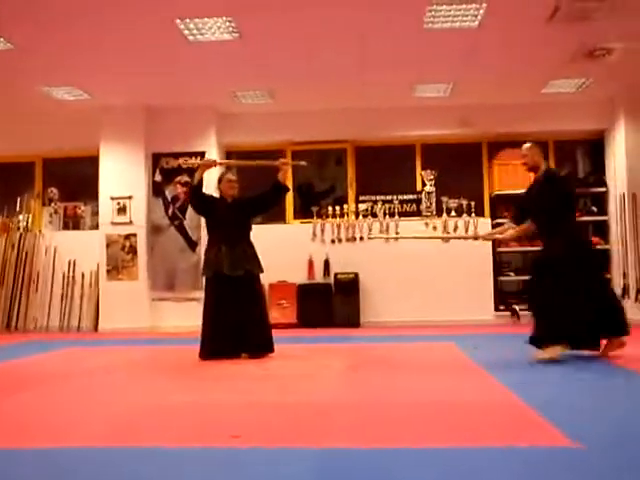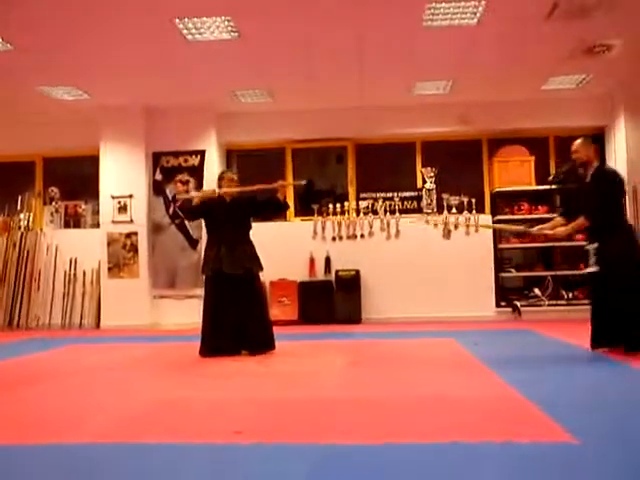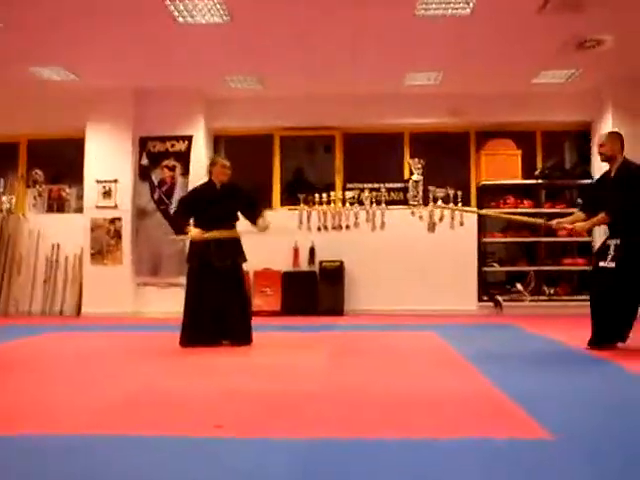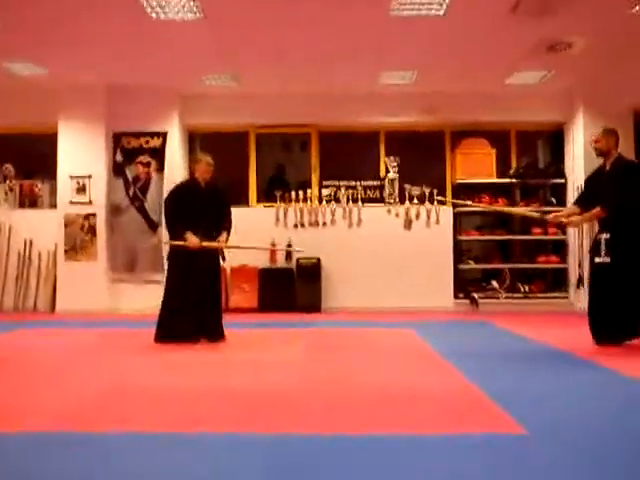
dt=0.2s
person 1, frame 1
left shoulder: (555, 181)
right shoulder: (536, 186)
left elbow: (542, 217)
right elbow: (521, 215)
left wrist: (515, 234)
right wrist: (495, 232)
left hip: (568, 243)
right hip: (559, 244)
left knee: (543, 289)
right knee: (591, 290)
left ankle: (556, 342)
right ankle: (615, 335)
person 1, frame 2
left shoulder: (608, 178)
right shoulder: (584, 184)
left elbow: (593, 214)
right elbow: (569, 212)
left wrist: (567, 231)
right wrist: (547, 226)
left hip: (618, 242)
right hip: (604, 245)
left knee: (622, 292)
right knee: (604, 293)
right ankle: (616, 339)
person 1, frame 3
right shoulder: (605, 179)
left elbow: (620, 209)
right elbow: (589, 207)
left wrist: (588, 225)
right wrist: (566, 221)
right hip: (618, 240)
right knee: (603, 286)
right ankle: (607, 336)
person 1, frame 4
right shoulder: (597, 176)
left elbow: (613, 204)
right elbow: (583, 202)
left wrist: (584, 219)
right wrist: (562, 214)
right hip: (606, 236)
right knee: (603, 288)
right ankle: (613, 333)
person 2, frame 1
left shoulder: (246, 204)
right shoulder: (210, 204)
left elbow: (271, 196)
right elbow: (194, 196)
left wrist: (282, 173)
right wrist: (201, 172)
left hip: (244, 259)
right hip: (219, 261)
left knee: (250, 304)
right knee: (218, 307)
left ankle: (252, 347)
right ankle: (217, 349)
person 2, frame 2
left shoulder: (246, 203)
right shoulder: (209, 204)
left elbow: (268, 208)
right elbow: (188, 211)
left wrist: (280, 195)
right wrist: (197, 200)
left hip: (243, 258)
right hip: (218, 260)
left knee: (251, 301)
right knee: (218, 304)
left ankle: (253, 344)
right ankle: (217, 346)
person 2, frame 3
left shoulder: (235, 192)
right shoulder: (198, 193)
left elbow: (250, 207)
right elbow: (180, 214)
left wrist: (259, 219)
right wrist: (189, 229)
left hip: (229, 247)
right hip: (203, 250)
left knee: (233, 292)
right knee: (200, 294)
left ankle: (235, 334)
right ankle: (198, 336)
person 2, frame 4
left shoulder: (215, 192)
right shoulder: (181, 190)
left elbow: (225, 214)
right elbow: (172, 219)
left wrist: (224, 234)
right wrist: (188, 236)
left hip: (208, 247)
right hip: (185, 247)
left knee: (210, 290)
right knee: (180, 289)
left ankle: (209, 332)
right ankle: (172, 333)
person 3, frame 1
right shoulder: (159, 198)
left elbow: (193, 225)
right elbow: (157, 222)
left hip: (185, 254)
right hip: (163, 255)
left knee: (185, 289)
right knee: (162, 290)
person 3, frame 2
right shoulder: (160, 196)
left elbow: (194, 224)
right elbow: (157, 220)
left hip: (187, 253)
right hip: (164, 254)
left knee: (186, 288)
right knee: (162, 287)
person 3, frame 3
left shoulder: (181, 184)
right shoulder: (145, 182)
right elbow: (142, 206)
left wrist: (179, 179)
left hip: (171, 242)
right hip: (148, 240)
left knee: (171, 276)
right knee: (146, 277)
person 3, frame 4
left shoulder: (157, 180)
right shoulder: (121, 178)
left elbow: (154, 208)
right elbow: (116, 202)
left wrist: (153, 175)
left hip: (147, 238)
right hip: (123, 238)
left knee: (146, 274)
right knee: (121, 272)
